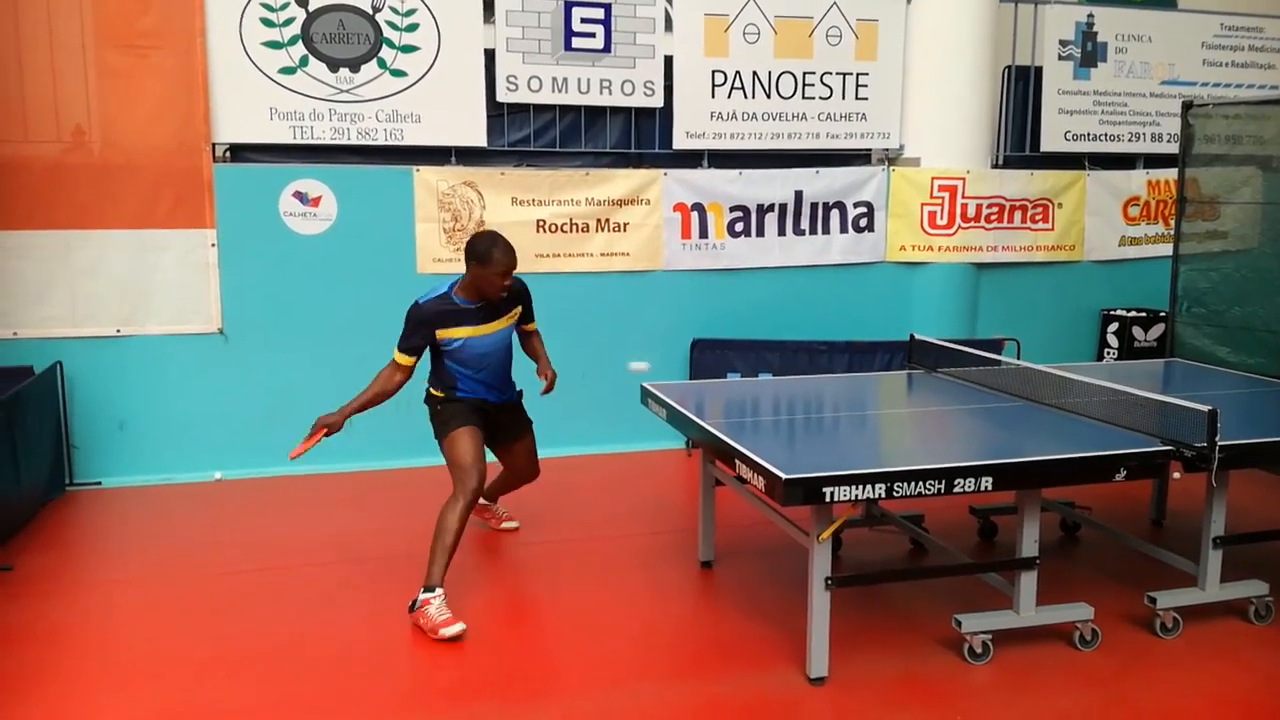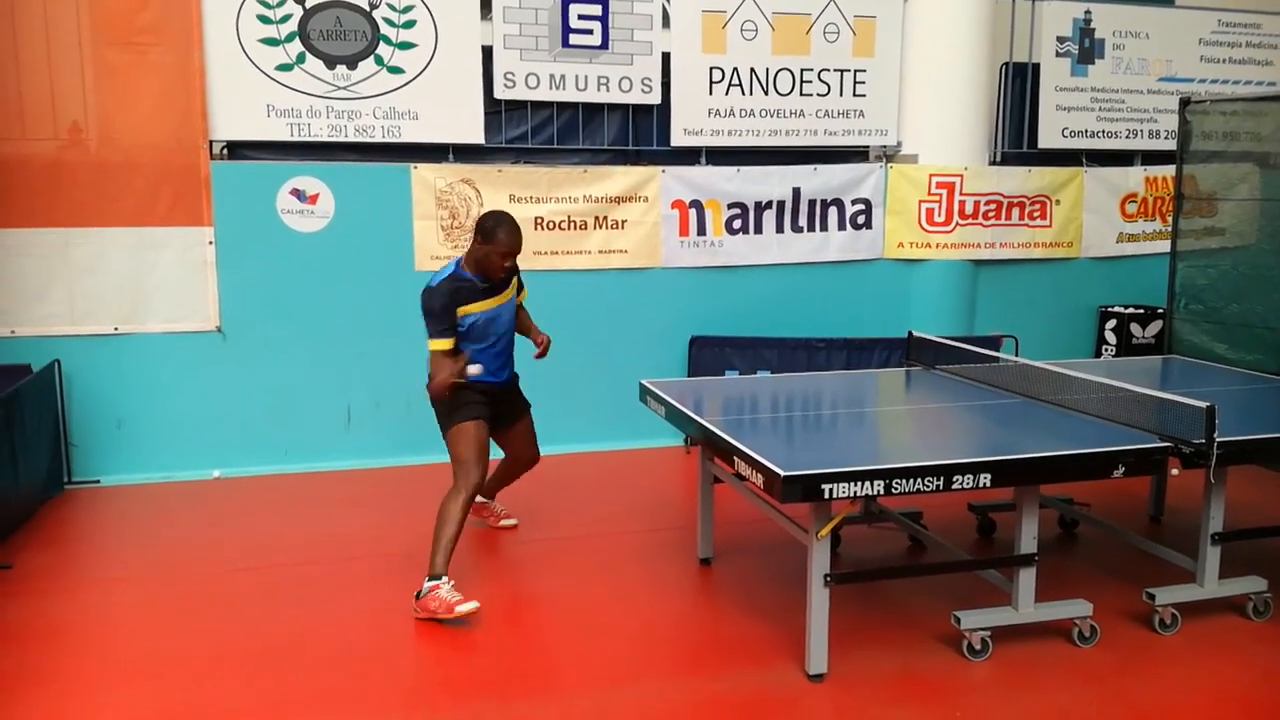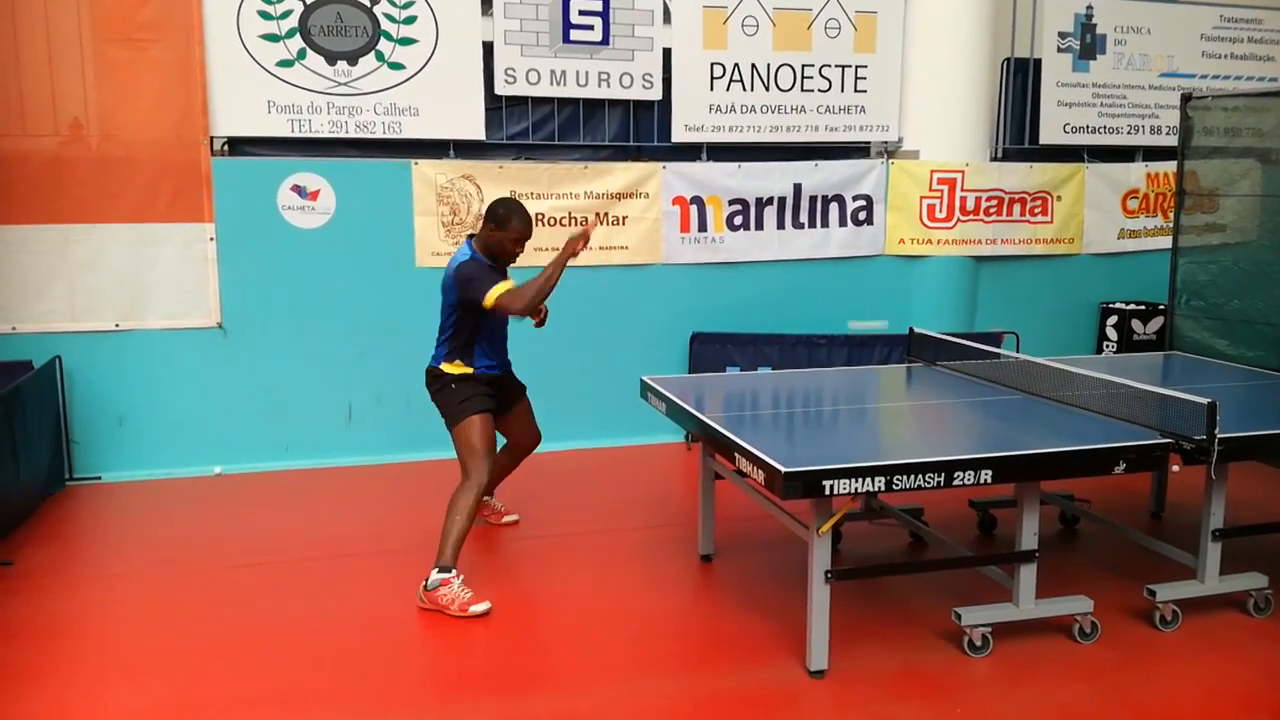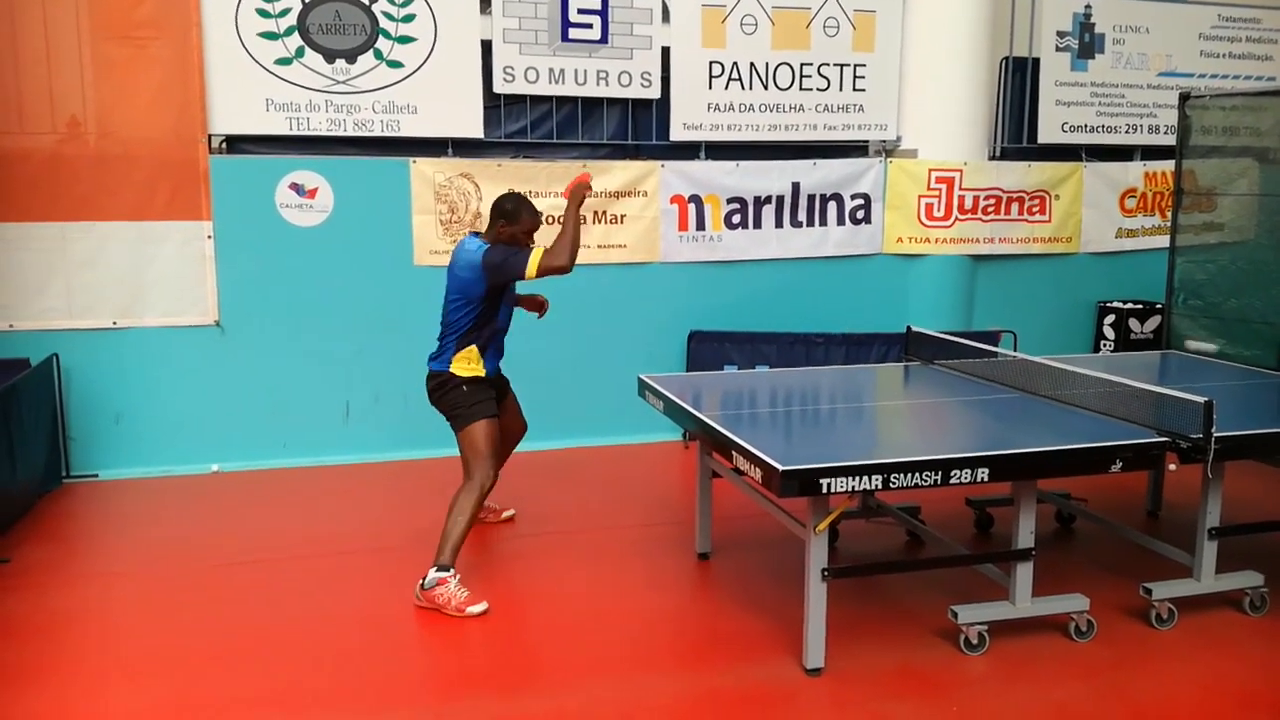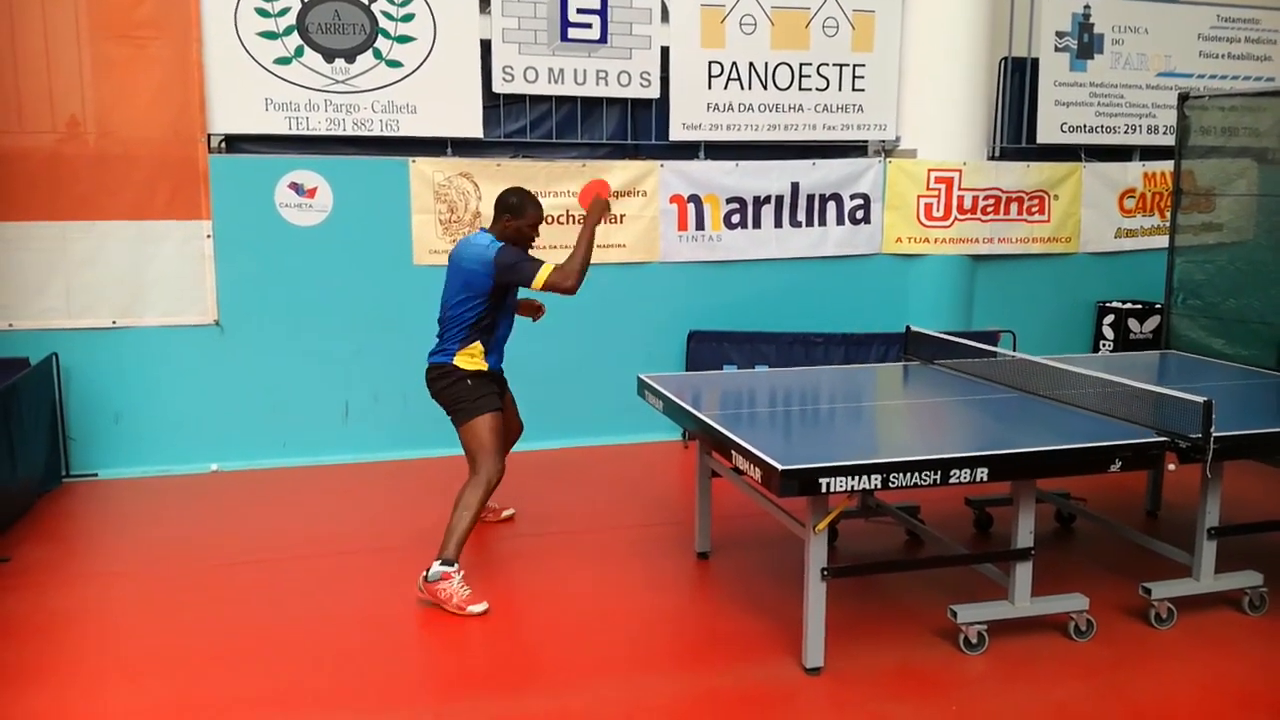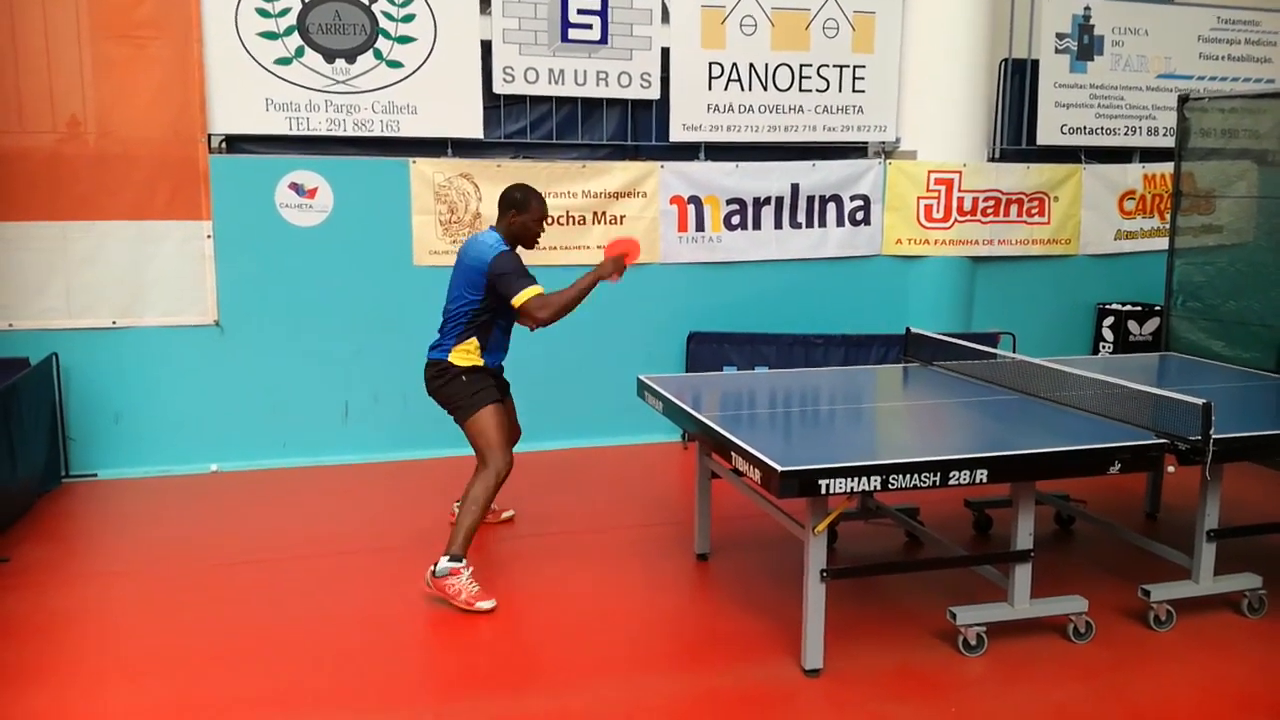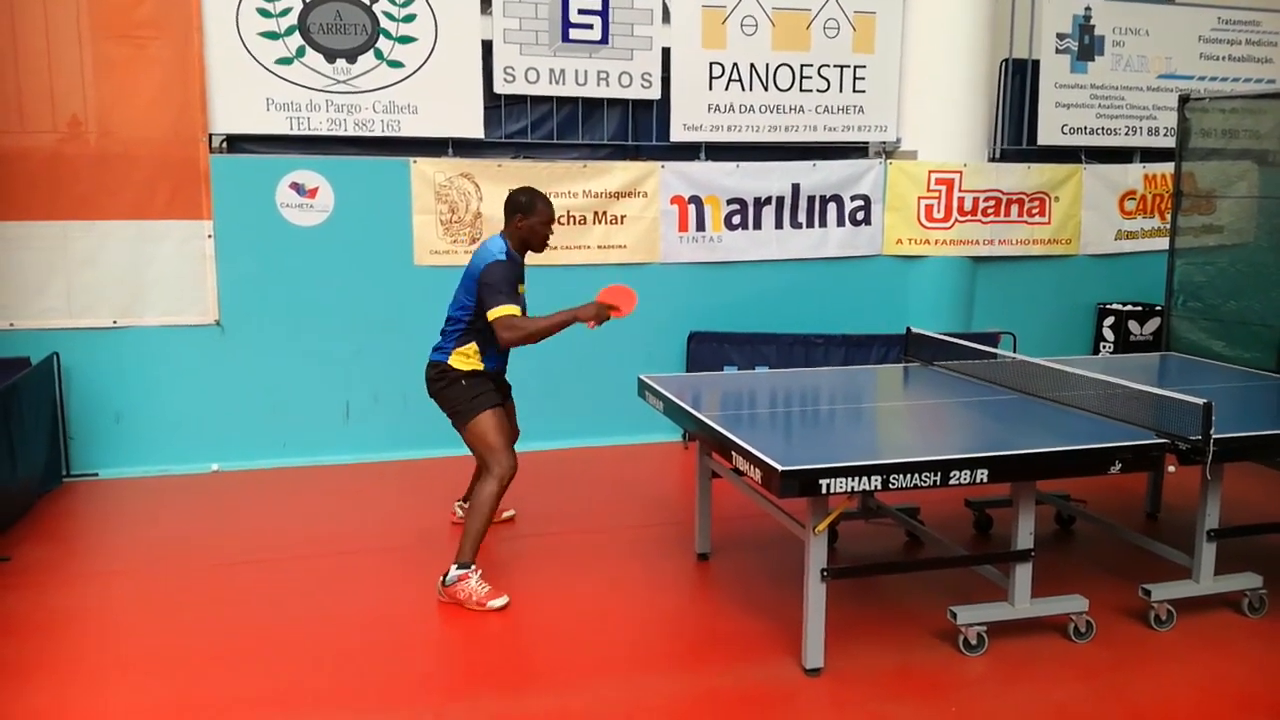
dt=0.1s
person 1, frame 1
left shoulder: (516, 292)
right shoulder: (428, 311)
left elbow: (529, 332)
right elbow: (399, 371)
left wrist: (543, 362)
right wrist: (345, 412)
left hip: (504, 402)
right hip: (455, 404)
left knee: (526, 471)
right knee: (468, 485)
left ankle: (485, 502)
right ankle: (429, 598)
person 1, frame 2
left shoulder: (508, 271)
right shoulder: (443, 291)
left elbow: (516, 309)
right elbow: (441, 362)
left wrist: (535, 331)
right wrist: (447, 376)
left hip: (502, 385)
right hip: (461, 390)
left knee: (525, 456)
right knee: (469, 477)
left ankle: (482, 501)
right ankle: (434, 588)
person 1, frame 3
left shoulder: (490, 260)
right shoulder: (467, 270)
right elbow: (518, 303)
left wrist: (534, 308)
right wrist: (564, 256)
left hip: (494, 374)
right hip: (458, 380)
left knee: (527, 439)
right knee: (478, 473)
left ankle: (481, 500)
right ankle: (440, 581)
person 1, frame 4
left shoulder: (474, 249)
right shoulder: (490, 258)
right elbow: (561, 262)
left wrist: (522, 301)
right wrist: (574, 206)
left hip: (476, 372)
right hip: (459, 380)
left knee: (513, 430)
right knee: (481, 476)
left ankle: (476, 506)
right ankle: (438, 580)
person 1, frame 5
left shoulder: (471, 246)
right shoulder: (501, 257)
right elbow: (569, 282)
left wrist: (518, 306)
right wrist: (591, 220)
left hip: (469, 367)
right hip: (461, 374)
left knee: (510, 429)
right knee: (487, 470)
left ankle: (476, 504)
right ankle: (442, 573)
person 1, frame 6
left shoulder: (479, 244)
right shoulder: (501, 258)
right elbow: (541, 312)
left wrist: (520, 307)
right wrist: (598, 273)
left hip: (474, 366)
right hip: (458, 370)
left knee: (508, 434)
right knee: (499, 462)
left ankle: (469, 505)
right ankle: (449, 568)
person 1, frame 7
left shoulder: (500, 253)
right shoulder: (499, 266)
right elbow: (509, 334)
left wrist: (524, 319)
right wrist: (576, 314)
left hip: (476, 369)
right hip: (458, 373)
left knee: (505, 436)
right knee: (502, 466)
left ankle: (469, 505)
right ankle: (459, 574)
